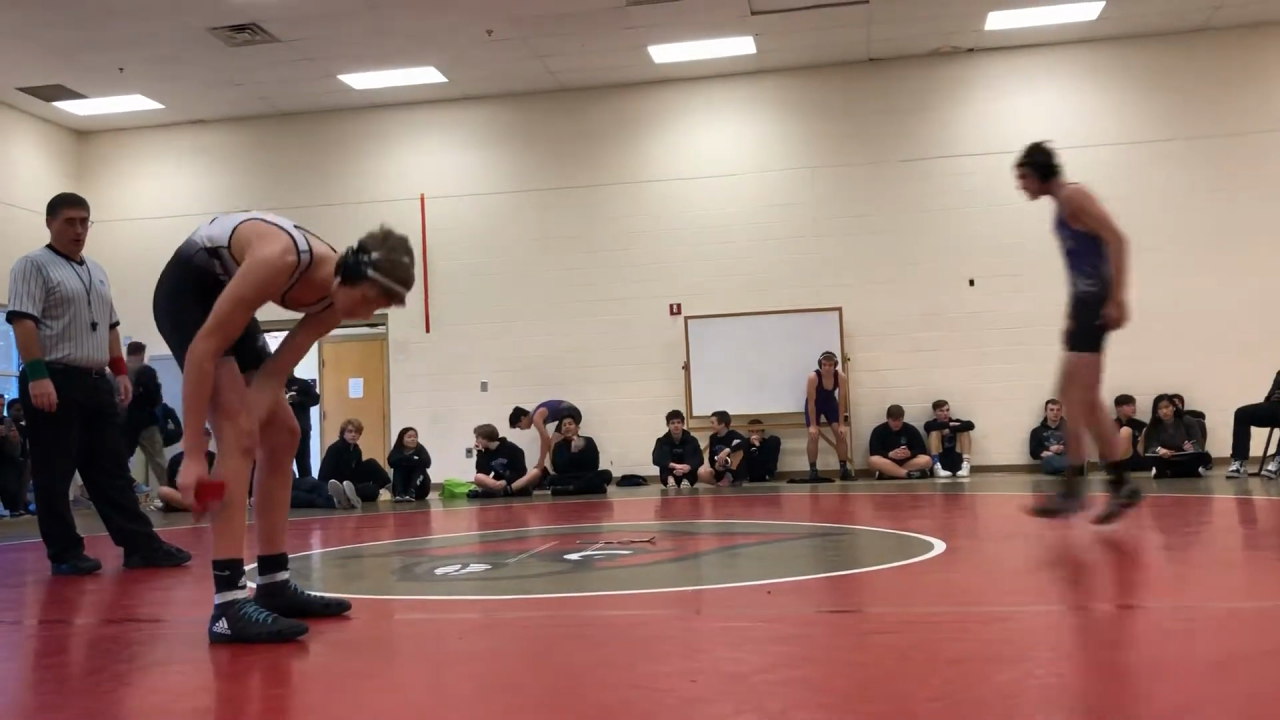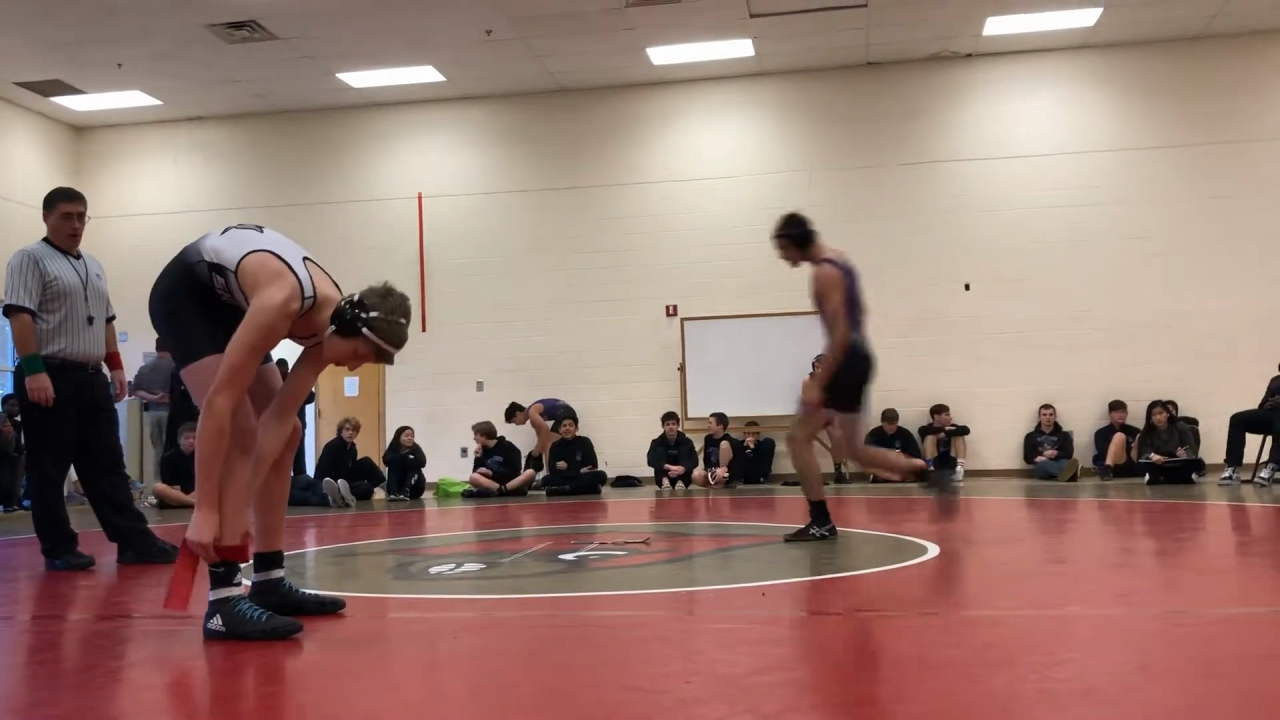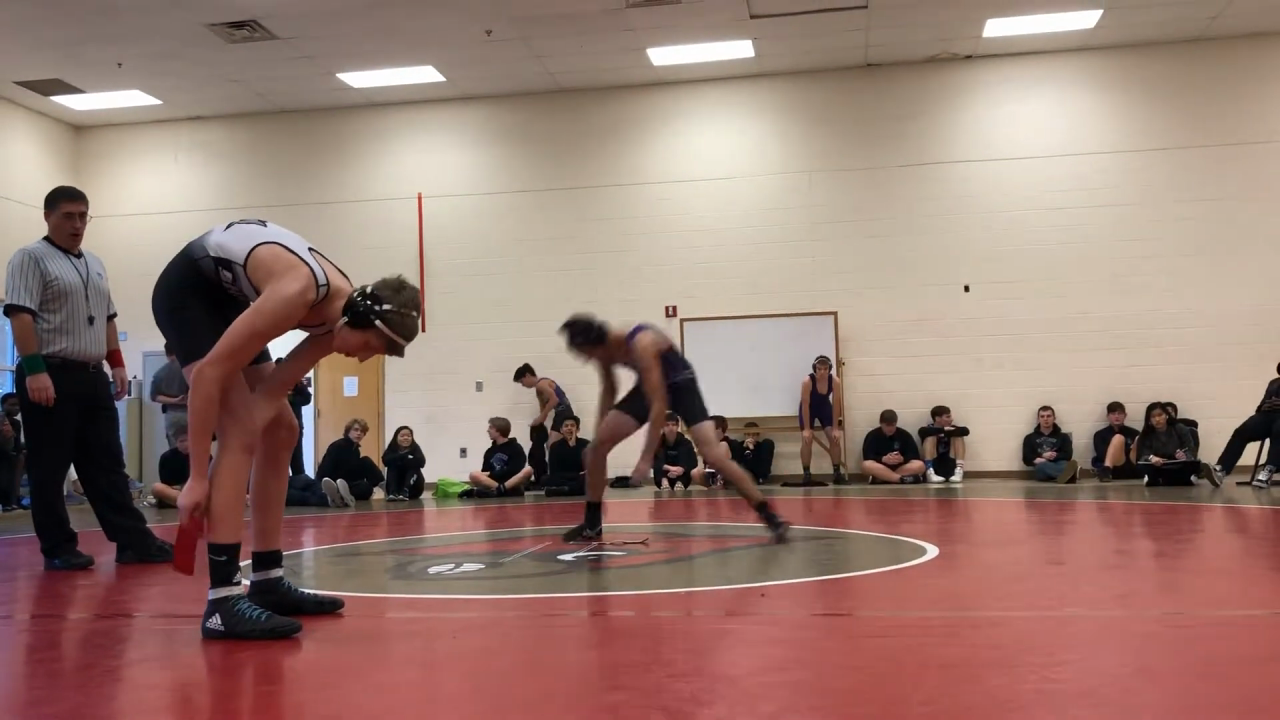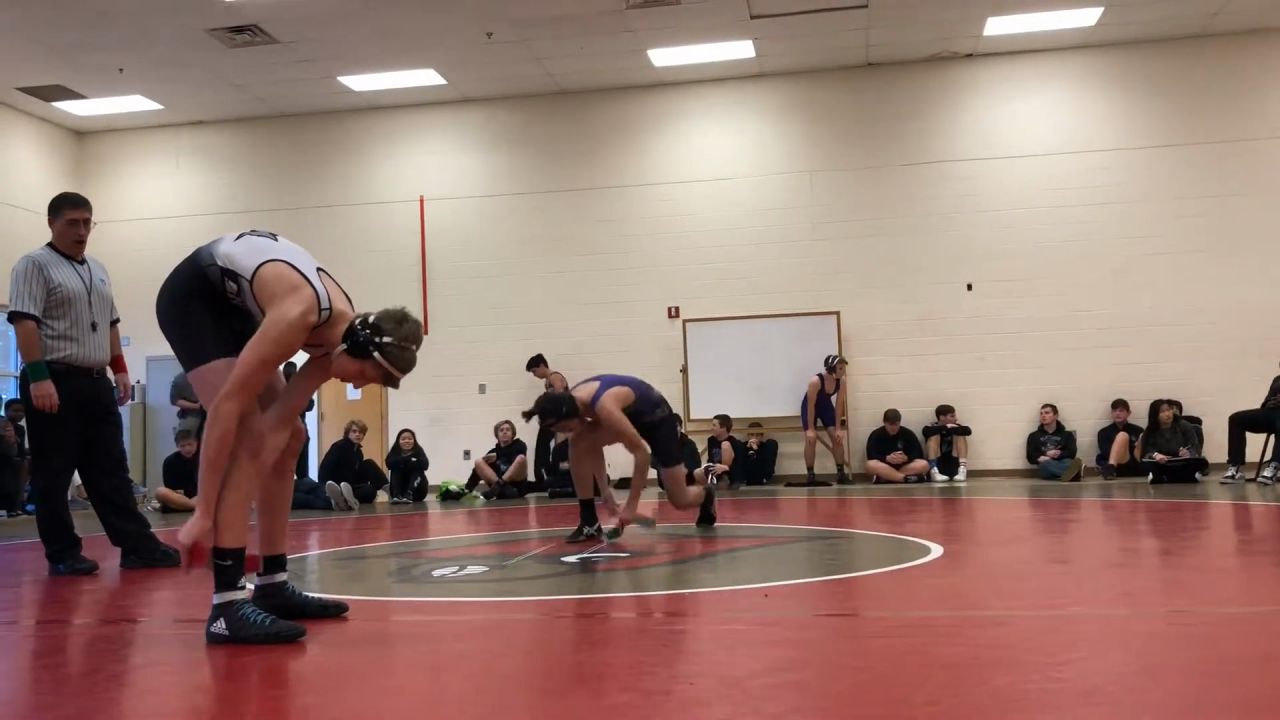
dt=0.5s
person 1, frame 1
left shoulder: (333, 295)
right shoulder: (281, 260)
left elbow: (274, 376)
right elbow: (203, 348)
left wrist: (234, 469)
right wrist: (193, 455)
left hip: (226, 295)
right hip: (187, 291)
left knee: (282, 433)
right knee: (240, 433)
left ankle: (274, 585)
right ankle: (229, 604)
person 1, frame 2
left shoulder: (331, 322)
right shoulder: (282, 303)
left elbow: (279, 417)
right elbow: (219, 402)
left wrist: (240, 508)
right wrist: (205, 510)
left hip: (226, 301)
right hip: (184, 295)
left knee: (288, 435)
right knee: (241, 433)
left ankle: (269, 583)
right ankle: (224, 602)
person 1, frame 3
left shoulder: (338, 312)
right shoulder: (298, 294)
left elbow: (267, 394)
right elbow: (209, 372)
left wrist: (213, 476)
right wrist: (199, 477)
left hip: (227, 296)
right hip: (187, 290)
left knee: (281, 431)
right knee: (243, 433)
left ankle: (267, 583)
right ankle: (223, 601)
person 1, frame 4
left shoulder: (341, 332)
right shoulder: (301, 316)
left elbow: (277, 423)
right elbow: (227, 407)
left wrist: (234, 504)
right wrist: (205, 514)
left hip: (231, 303)
right hip: (192, 296)
left knee: (289, 437)
right knee: (249, 437)
left ankle: (272, 586)
right ankle: (227, 606)
person 2, frame 1
left shoulder: (97, 272)
right shoulder: (34, 265)
right elbow: (24, 322)
left wrist: (120, 371)
right wrist: (37, 376)
left hip: (97, 384)
right hip: (54, 381)
left knee: (112, 469)
right knee: (55, 473)
left ankle: (141, 545)
right ankle: (65, 553)
person 2, frame 2
left shoulder: (93, 266)
left wrist: (115, 366)
right wrist: (33, 370)
left hip: (92, 378)
right hip: (49, 376)
left knee: (107, 465)
right knee: (49, 469)
left ankle: (135, 541)
right ankle: (58, 549)
person 2, frame 3
left shoulder: (95, 264)
right shoulder: (31, 258)
right elbow: (21, 315)
left wrist: (117, 364)
right wrist: (35, 370)
left hip: (93, 377)
right hip: (51, 375)
left knee: (108, 464)
right knee: (49, 468)
left ankle: (134, 540)
right ankle: (58, 549)
person 2, frame 4
left shoulder: (98, 270)
right shoulder: (34, 264)
right elbow: (25, 322)
left wrist: (119, 369)
right wrist: (38, 377)
left hip: (97, 383)
right hip: (54, 382)
left knee: (112, 469)
right knee: (54, 473)
left ankle: (138, 545)
right ankle: (63, 554)
person 3, frame 1
left shoulder: (1074, 196)
right shoulder: (1062, 203)
left elbow: (1117, 240)
left wrist: (1117, 299)
right wrist: (1073, 315)
left hip: (1095, 301)
right hip: (1085, 301)
left knee: (1071, 395)
right knee: (1085, 400)
left ankle: (1071, 487)
right ankle: (1121, 484)
person 3, frame 2
left shoulder: (823, 274)
right shoulder: (837, 261)
left elbow: (839, 334)
left wrist: (818, 386)
left hip: (846, 360)
right hip: (856, 358)
left knee: (798, 439)
right knee: (856, 451)
left ankle: (821, 522)
person 3, frame 3
left shoulder: (641, 345)
right shoulder: (605, 346)
left elbow: (659, 404)
right elbow: (608, 389)
left wrist: (646, 458)
right wrist: (601, 427)
left hip: (680, 385)
right hip: (648, 387)
left knee: (715, 457)
right knee: (599, 444)
left ankle: (770, 517)
right ankle: (592, 524)
person 3, frame 4
left shoulder: (604, 407)
right shoulder: (570, 401)
left elbow: (642, 454)
right elbow: (594, 449)
left wrist: (631, 505)
right wrist: (604, 490)
left hip: (658, 417)
right hip: (631, 414)
left knee: (679, 500)
right knee: (579, 446)
left ankle: (705, 493)
right ankle: (589, 522)
